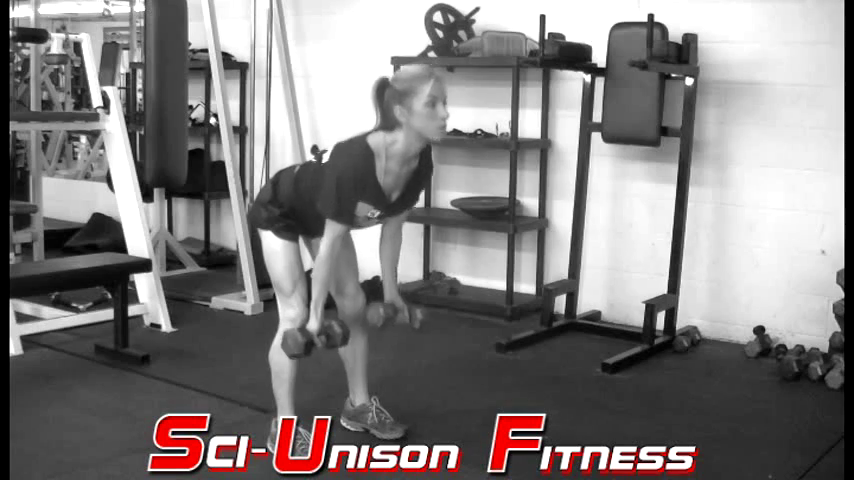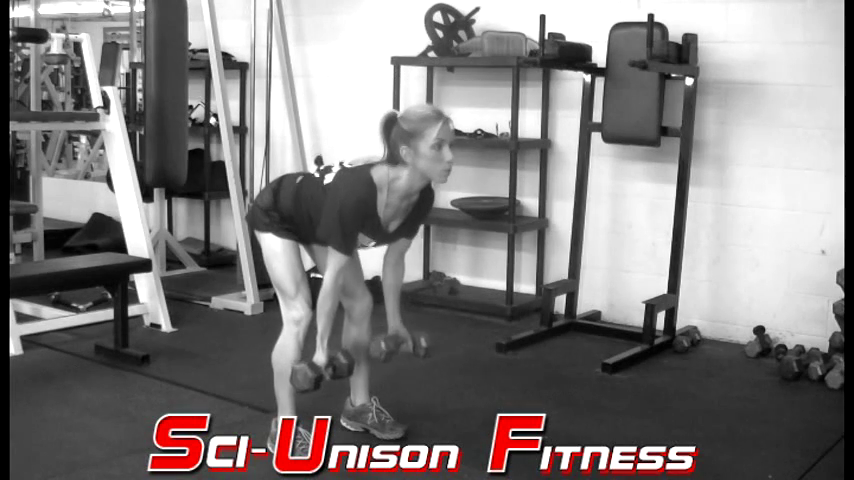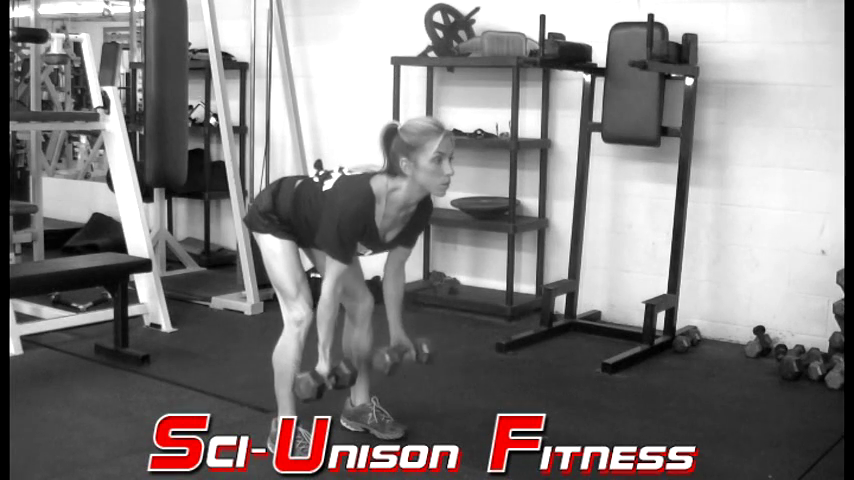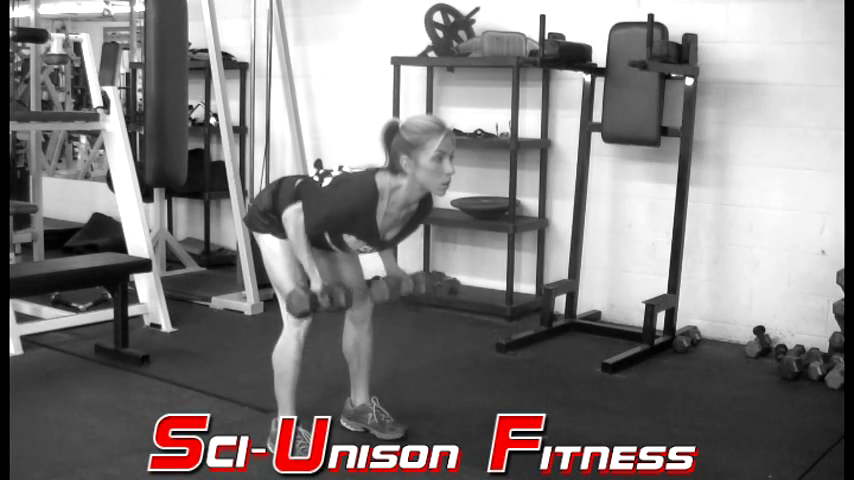
dt=0.4s
person 1, frame 1
left shoulder: (420, 164)
right shoulder: (354, 161)
left elbow: (392, 227)
right elbow: (331, 241)
left wrist: (390, 289)
right wrist: (316, 313)
left hip: (324, 216)
right hip: (280, 212)
left knee: (354, 304)
right knee: (294, 312)
left ankle: (359, 405)
right ankle: (283, 426)
person 1, frame 2
left shoulder: (420, 197)
right shoulder: (357, 192)
left elbow: (394, 258)
right elbow: (335, 273)
left wrist: (394, 320)
right wrist: (322, 346)
left hip: (319, 219)
right hip: (278, 216)
left knee: (360, 303)
right knee: (299, 313)
left ankle: (359, 405)
person 1, frame 3
left shoulder: (419, 208)
right shoulder: (356, 202)
left elbow: (394, 268)
right elbow: (333, 283)
left wrist: (397, 331)
right wrist: (324, 356)
left hip: (317, 221)
right hip: (276, 217)
left knee: (362, 304)
right knee: (300, 314)
left ankle: (359, 405)
right ankle: (283, 428)
person 1, frame 4
left shoulder: (420, 204)
right shoulder: (360, 195)
right elbow: (292, 216)
left wrist: (391, 267)
right wrist: (314, 280)
left hip: (321, 224)
right hip: (277, 217)
left knee: (362, 305)
right knee: (301, 316)
left ankle: (360, 406)
